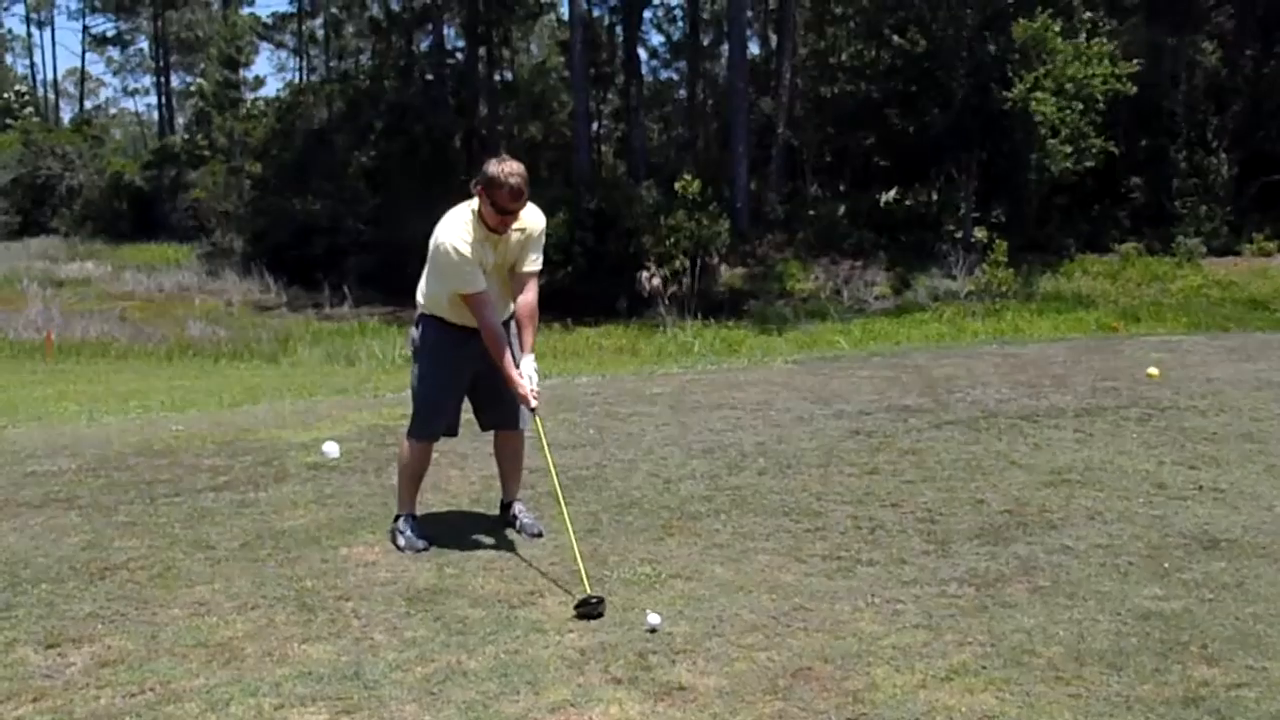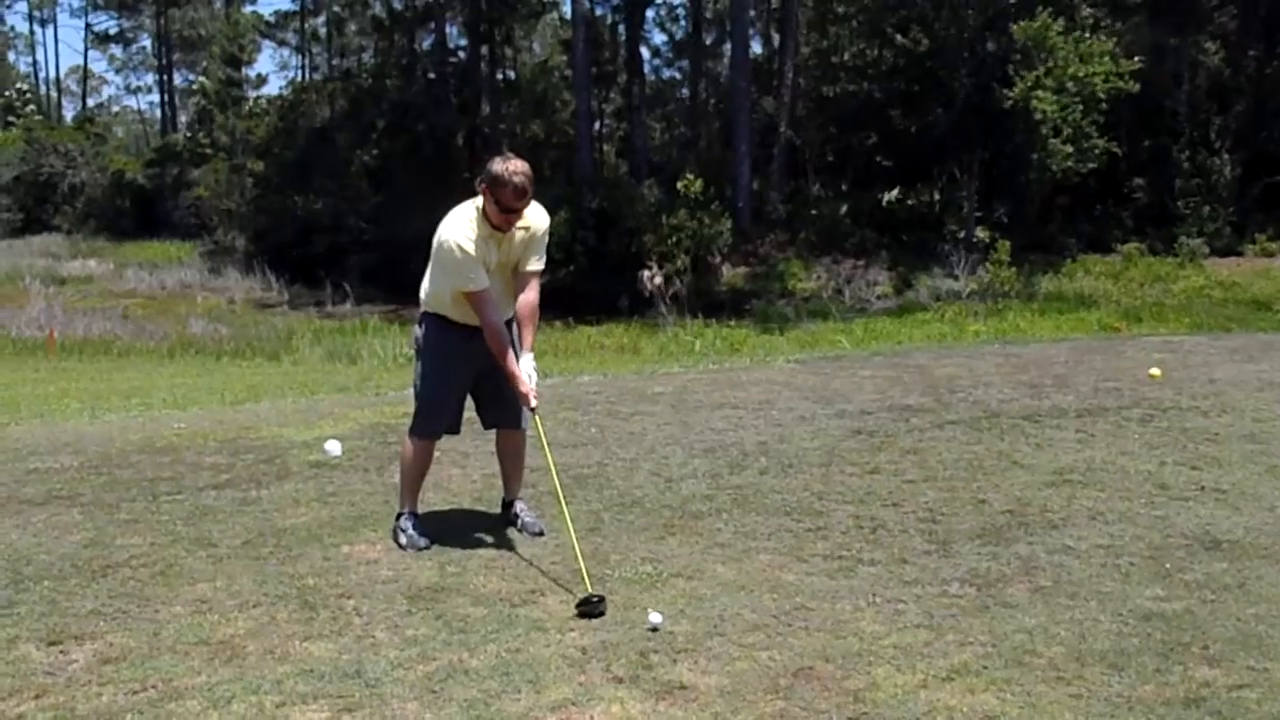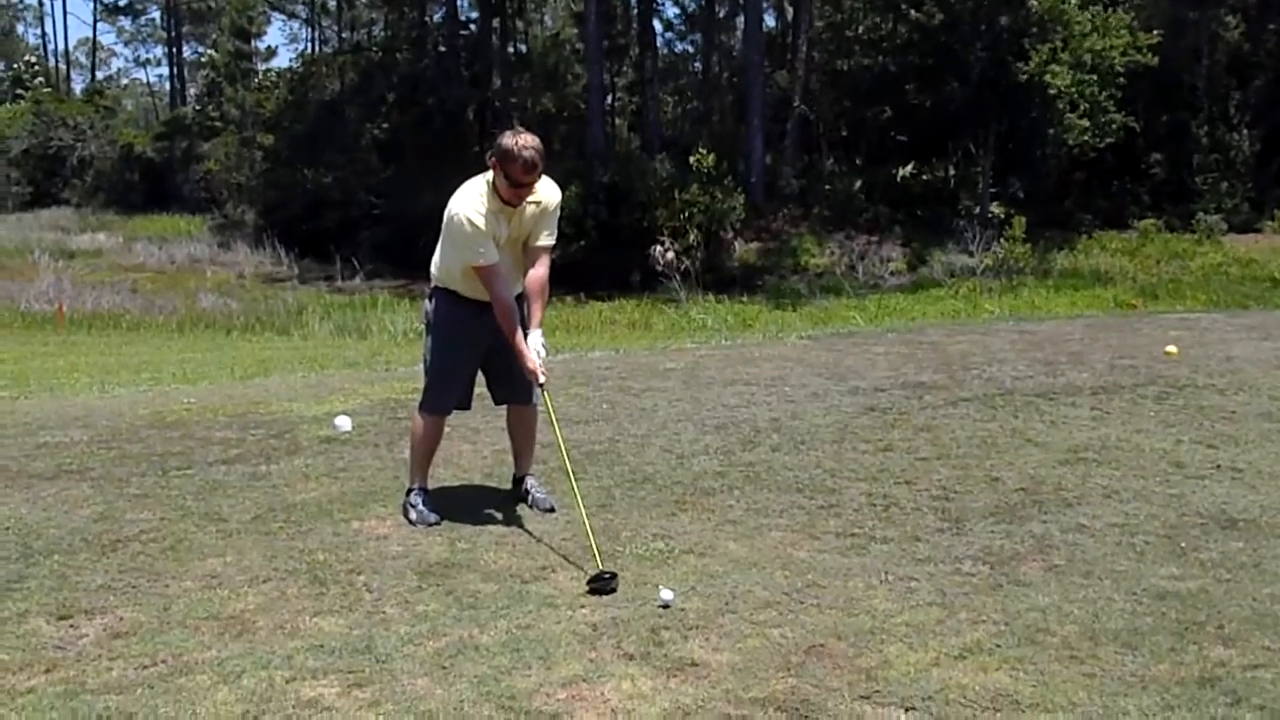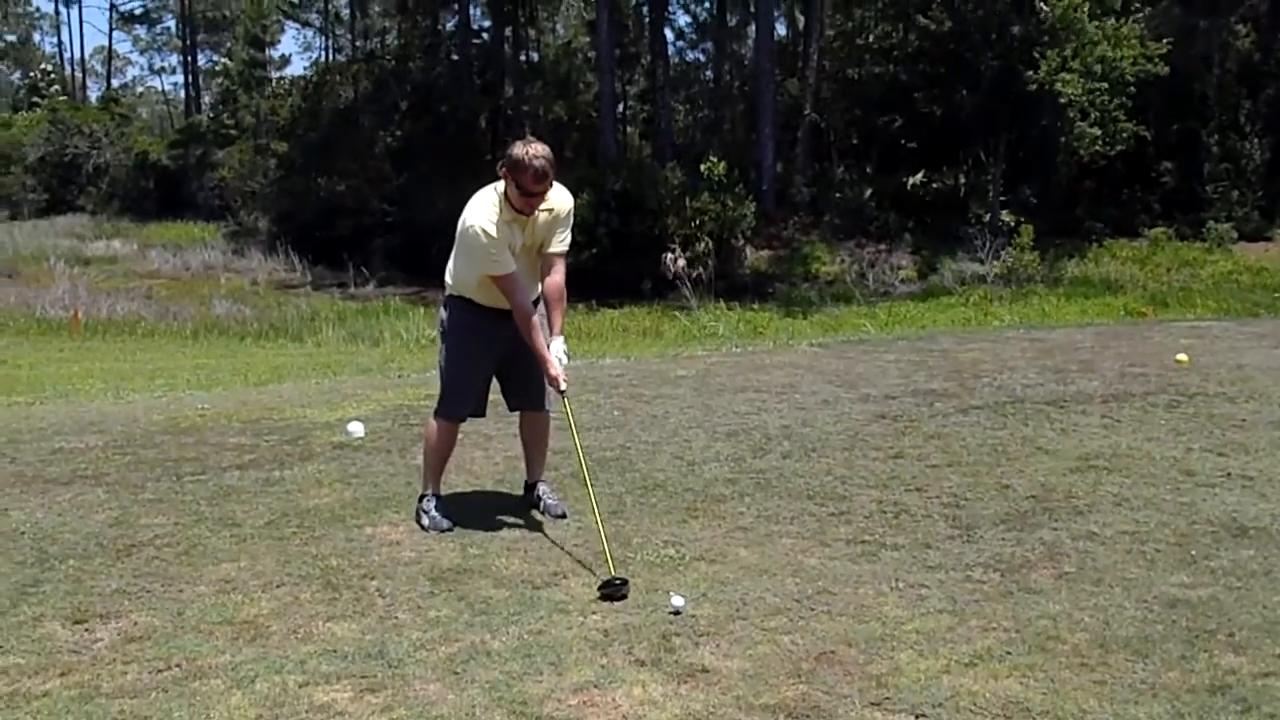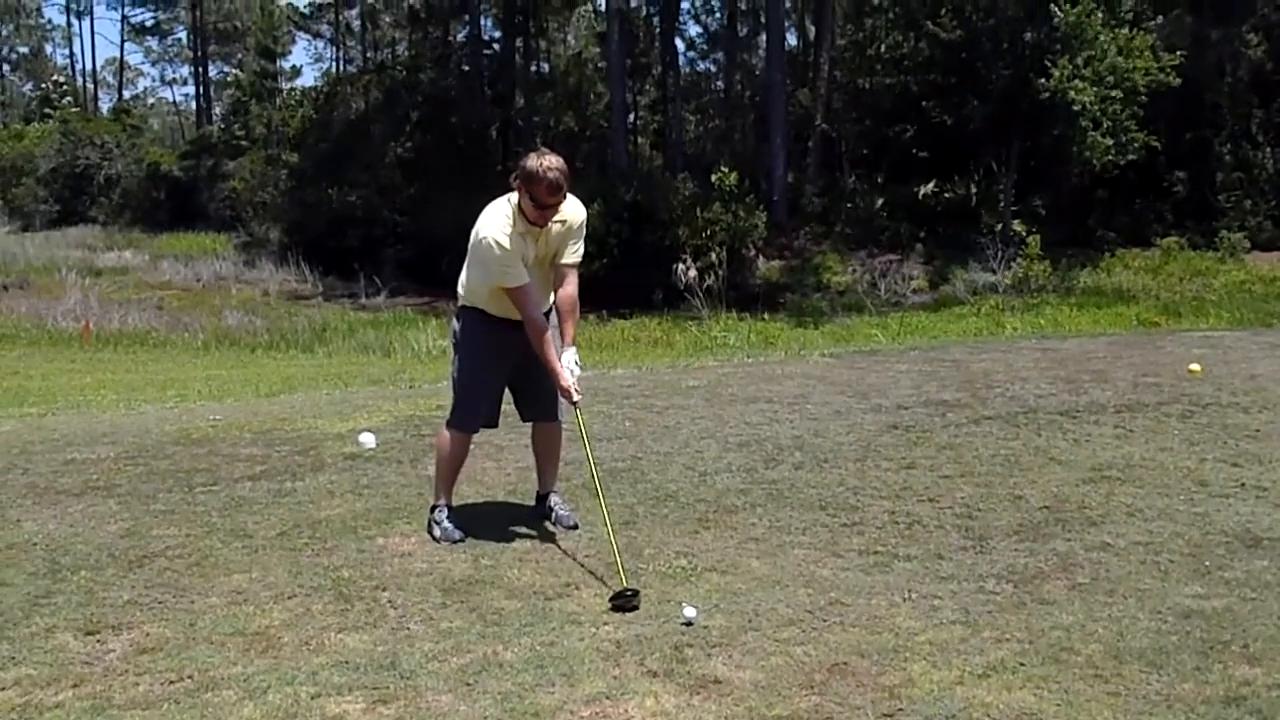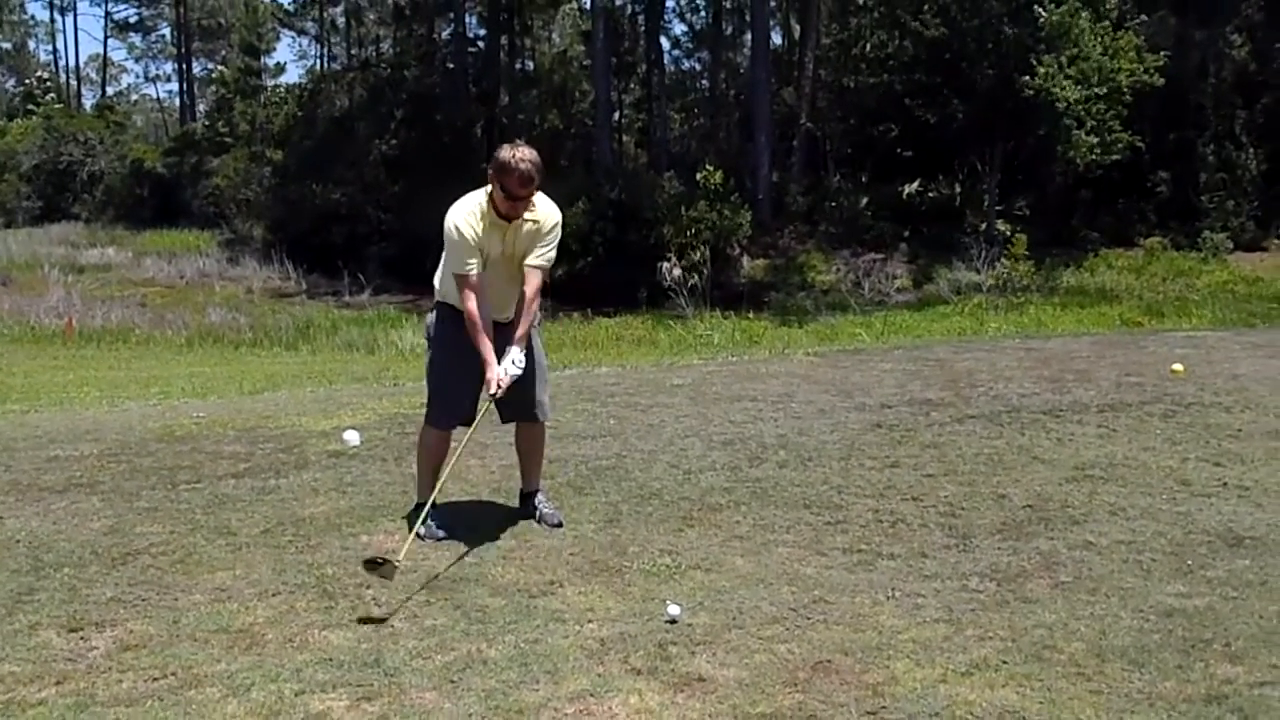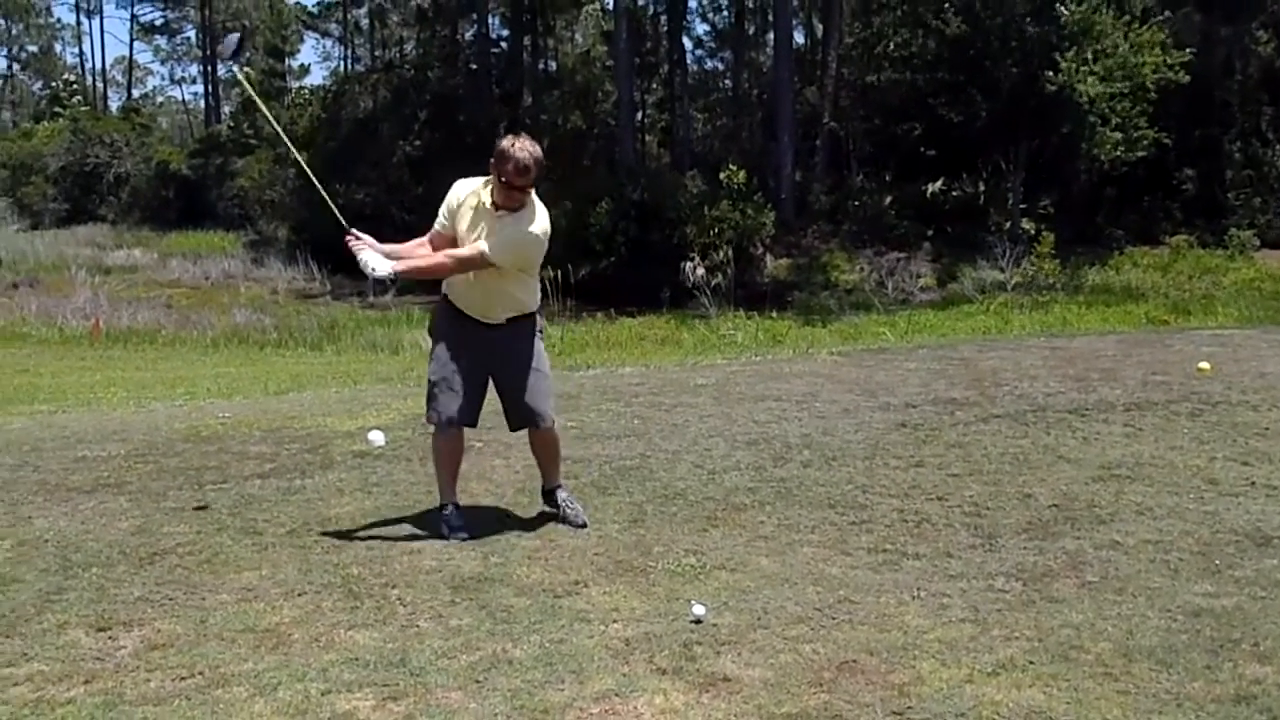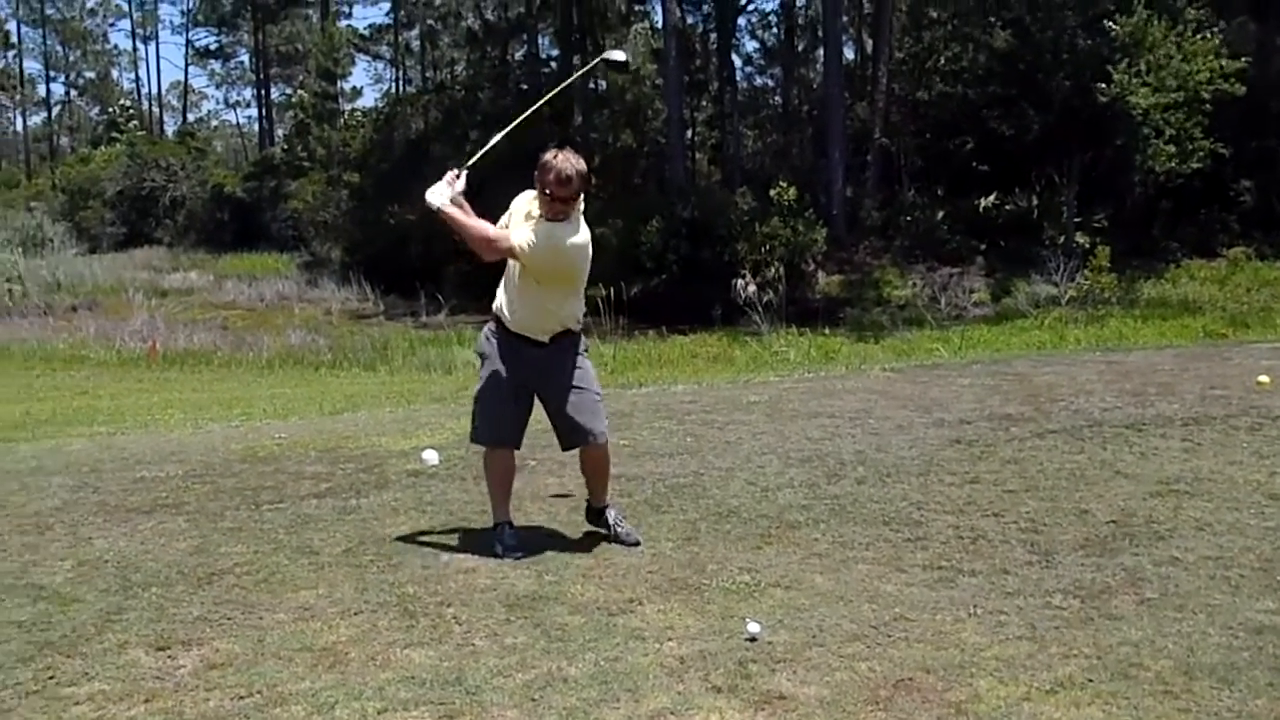
dt=0.3s
person 1, frame 1
left shoulder: (532, 221)
right shoulder: (453, 237)
left elbow: (526, 290)
right elbow: (485, 316)
left wrist: (527, 356)
right wrist: (513, 378)
left hip: (498, 326)
right hip: (444, 329)
left knee: (511, 419)
right knee: (425, 426)
left ankle: (512, 503)
right ankle: (405, 516)
person 1, frame 2
left shoulder: (536, 221)
right shoulder: (457, 235)
left elbow: (527, 290)
right elbow: (486, 312)
left wrist: (526, 356)
right wrist: (514, 377)
left hip: (499, 325)
right hip: (447, 328)
left knee: (513, 419)
right knee: (427, 425)
left ankle: (513, 502)
right ankle: (406, 514)
person 1, frame 3
left shoulder: (547, 196)
right shoulder: (467, 209)
left elbow: (537, 266)
right elbow: (496, 289)
left wrist: (535, 332)
right wrist: (521, 352)
left hip: (511, 302)
right hip: (457, 303)
left knee: (523, 393)
right knee: (437, 401)
left ankle: (523, 478)
right ankle: (417, 490)
person 1, frame 4
left shoulder: (560, 202)
right shoulder: (481, 220)
left elbow: (553, 272)
right elbow: (516, 295)
left wrist: (556, 338)
right wrist: (544, 359)
left hip: (523, 308)
right hip: (472, 311)
left knee: (536, 400)
right knee: (452, 407)
left ankle: (535, 484)
right ankle: (429, 496)
person 1, frame 5
left shoulder: (573, 214)
right shoulder: (494, 232)
left elbow: (566, 284)
right elbow: (528, 309)
left wrist: (569, 350)
right wrist: (555, 370)
left hip: (537, 321)
right hip: (484, 321)
left knee: (548, 411)
right knee: (464, 417)
left ankle: (547, 495)
right ankle: (441, 506)
person 1, frame 6
left shoulder: (547, 215)
right shoulder: (463, 219)
left elbow: (530, 289)
right elbow: (470, 298)
left wrist: (516, 351)
right wrist: (488, 362)
left hip: (515, 321)
right hip: (458, 319)
left knee: (532, 411)
right knee: (441, 416)
left ankle: (531, 494)
right ankle: (424, 505)
person 1, frame 7
left shoulder: (533, 227)
right shoulder: (463, 191)
left elbow: (457, 260)
right elbow: (432, 245)
left wrist: (392, 268)
right wrist: (380, 249)
left hip: (514, 327)
right hip: (458, 319)
left knee: (540, 418)
right knee: (446, 417)
left ankle: (554, 491)
right ankle: (448, 505)
person 1, frame 8
left shoulder: (572, 240)
right shoulder: (524, 202)
left elbow: (494, 245)
right elbow: (491, 248)
left wrist: (443, 207)
right wrist: (456, 201)
left hip: (559, 346)
right hip: (505, 338)
left knee: (593, 435)
right knee: (497, 437)
left ankle: (601, 508)
right ankle: (503, 524)
